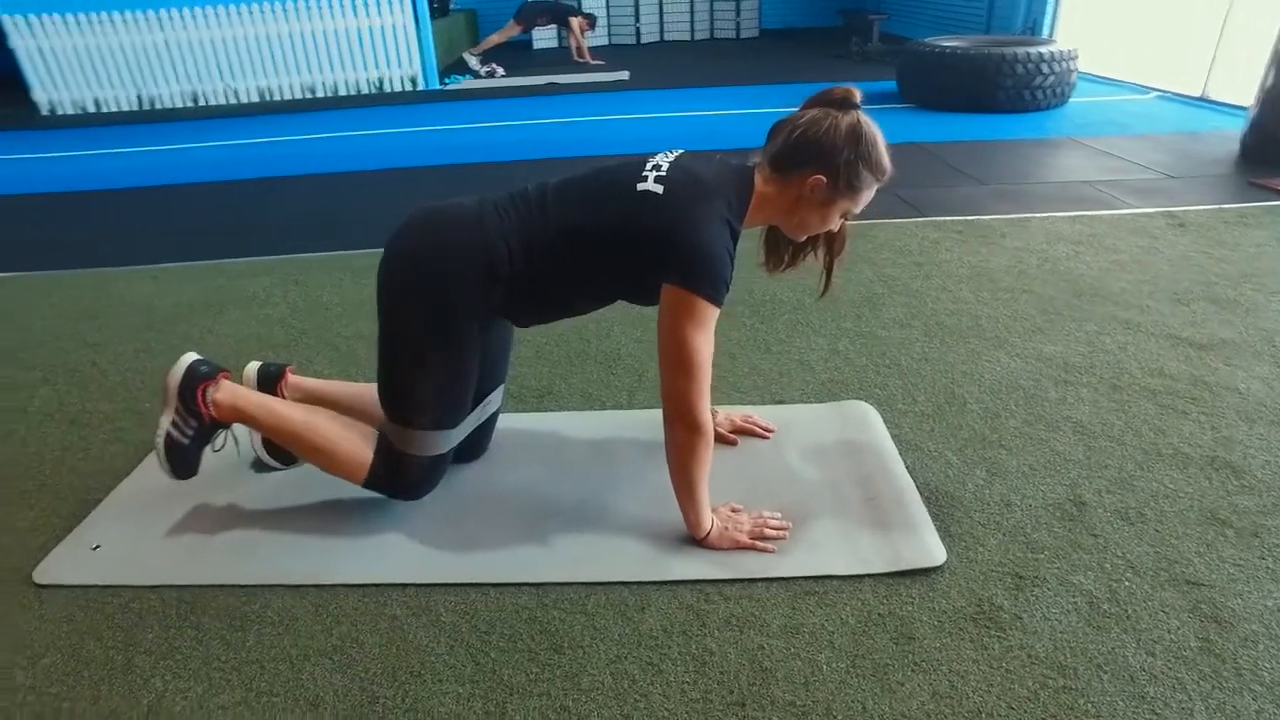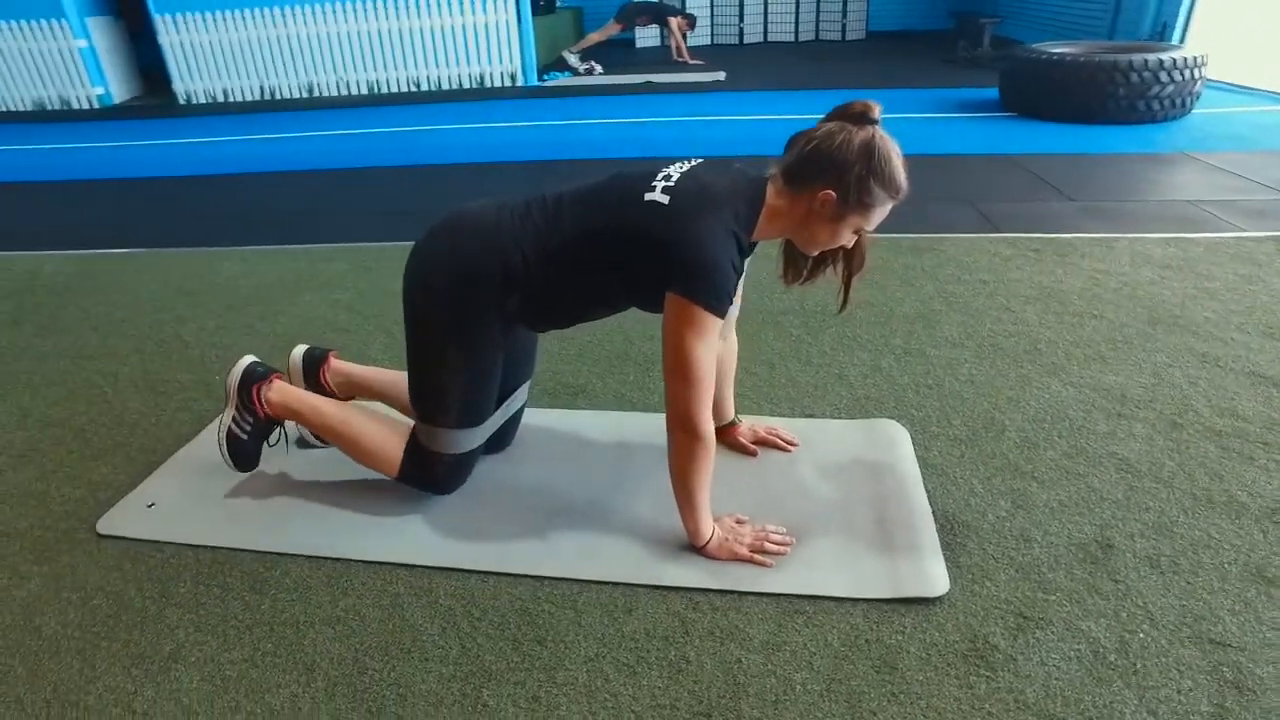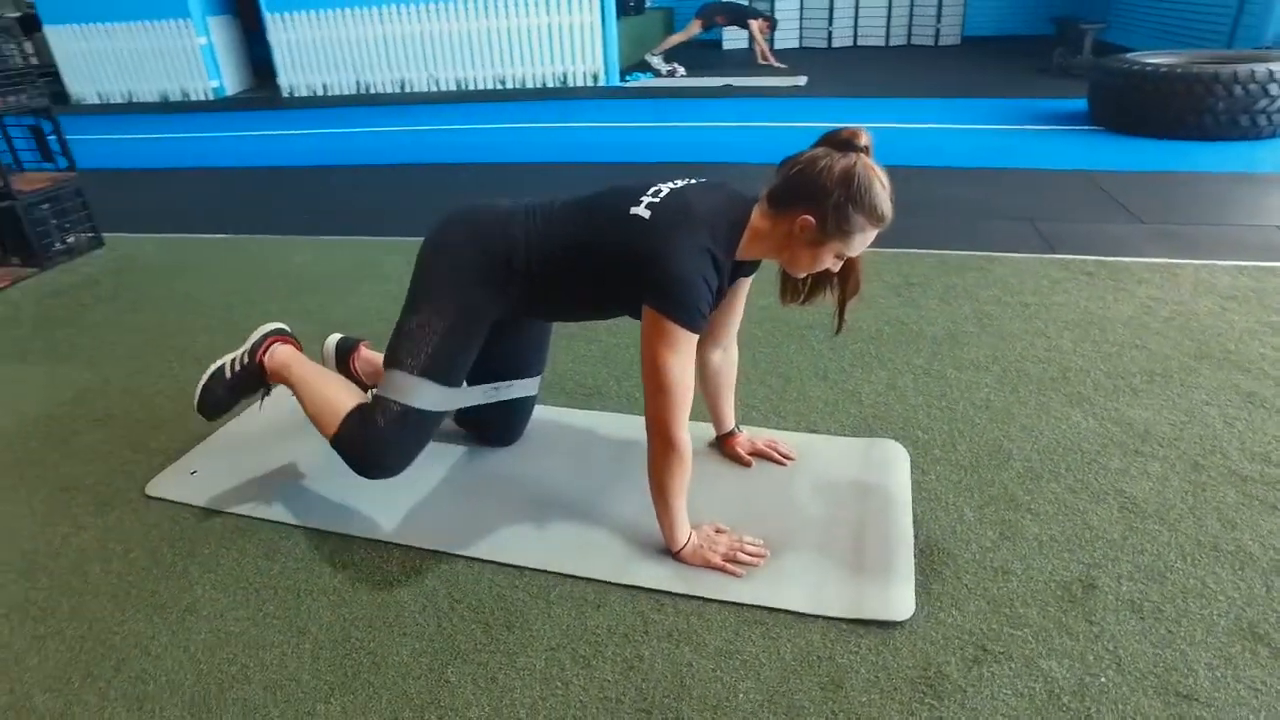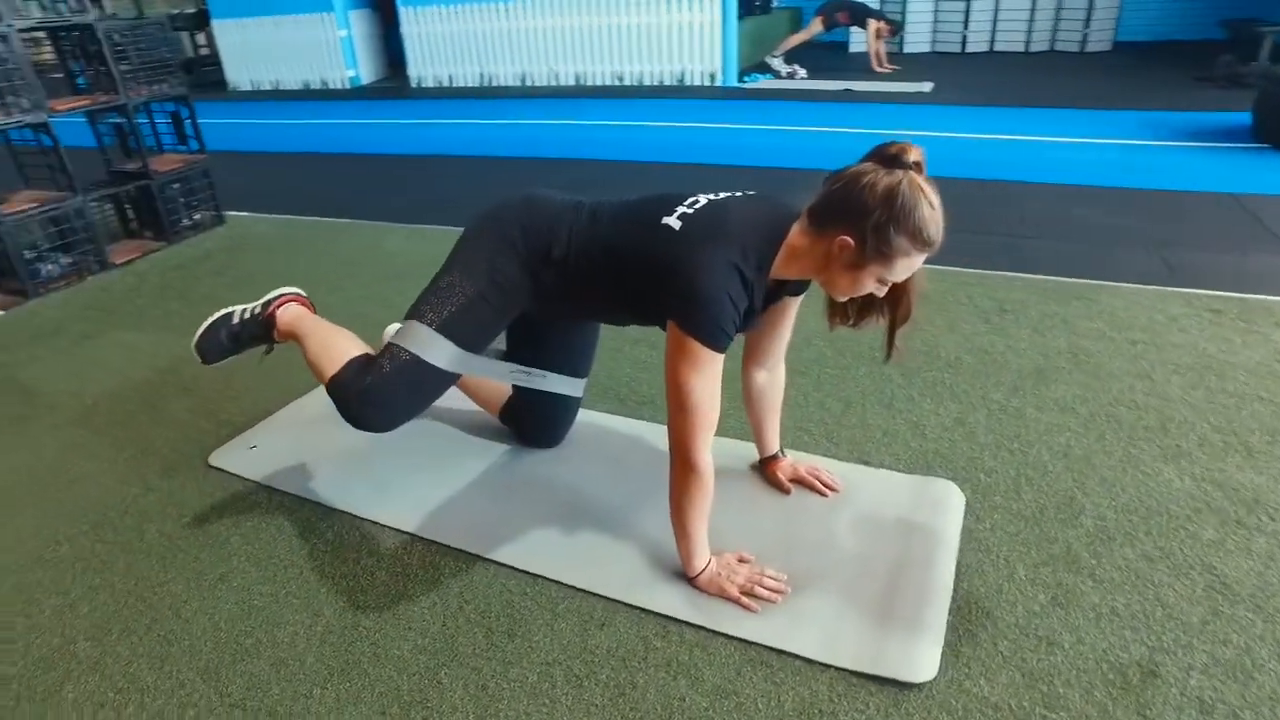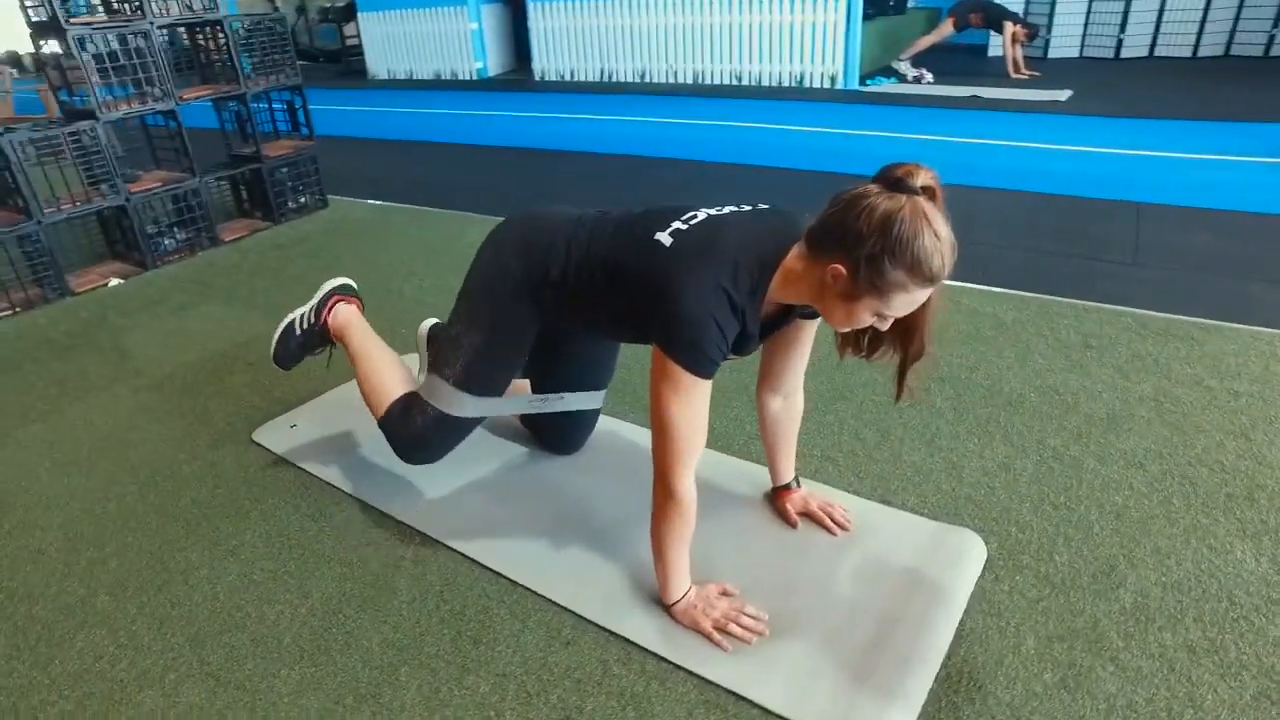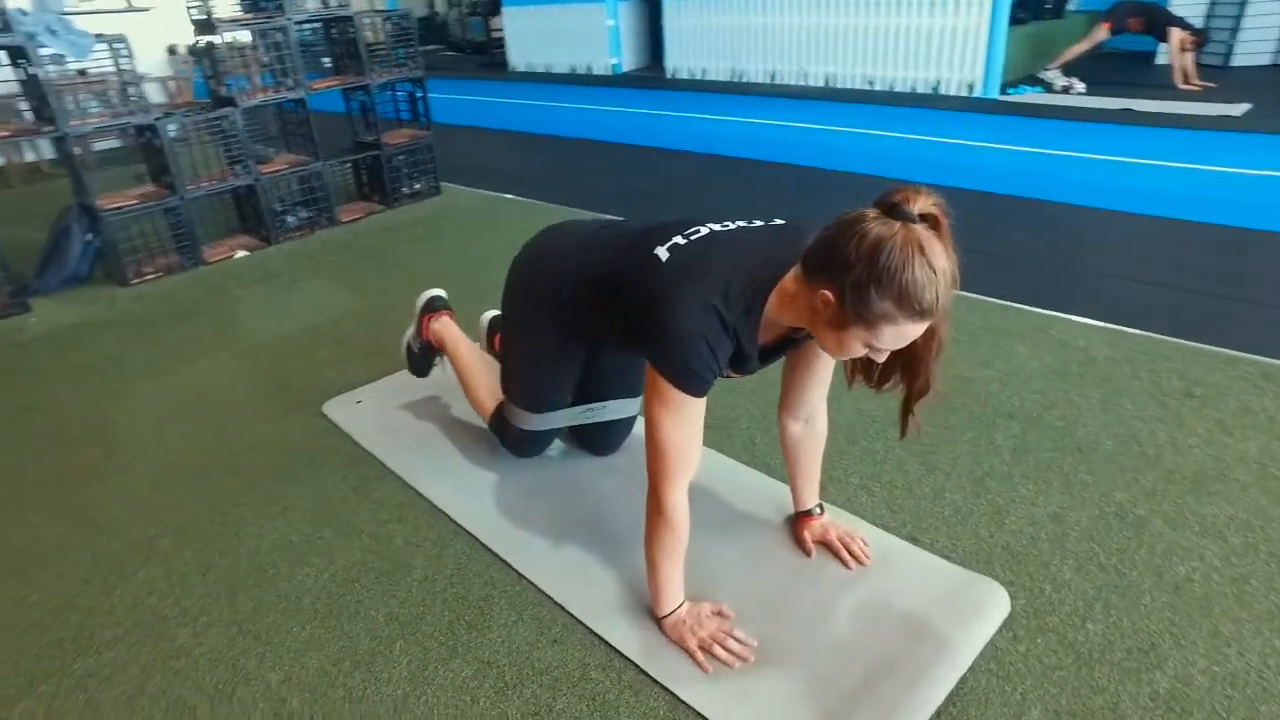
dt=0.5s
person 1, frame 1
left shoulder: (722, 182)
right shoulder: (703, 232)
right elbow: (682, 410)
left wrist: (709, 417)
right wrist: (702, 524)
left hip: (467, 257)
right hip: (443, 275)
left knee: (467, 438)
right knee: (409, 471)
left ankle: (281, 387)
right ankle: (218, 397)
person 1, frame 2
left shoulder: (743, 197)
right shoulder: (706, 240)
left elbow: (720, 332)
right elbow: (687, 420)
left wrist: (730, 423)
right wrist: (704, 533)
left hip: (500, 266)
right hip: (463, 277)
left knee: (493, 434)
right knee: (440, 468)
left ankle: (326, 372)
right ankle: (272, 395)
person 1, frame 3
left shoulder: (742, 225)
right shoulder: (687, 257)
left elbow: (718, 346)
right elbow: (667, 428)
left wrist: (729, 432)
right wrist: (681, 539)
left hip: (517, 275)
right hip: (475, 264)
left knee: (500, 429)
right knee: (381, 448)
left ankle: (356, 359)
right ankle: (276, 357)
person 1, frame 4
left shoulder: (791, 245)
right shoulder: (715, 276)
left elbow: (764, 365)
right elbow: (691, 449)
left wrist: (771, 454)
right wrist: (700, 565)
left hip: (563, 274)
right hip: (516, 252)
left knee: (541, 430)
right knee: (374, 400)
left ankle: (434, 356)
right ankle: (286, 317)
person 1, frame 5
left shoulder: (804, 262)
right shoulder: (705, 298)
left elbow: (780, 391)
right elbow: (675, 474)
left wrist: (785, 485)
right wrist: (677, 595)
left hip: (582, 283)
right hip: (524, 271)
left knee: (561, 438)
right knee: (419, 436)
left ankle: (450, 346)
right ankle: (340, 315)
person 1, frame 6
left shoulder: (821, 275)
right shoulder: (699, 317)
left elbow: (802, 415)
right elbow: (669, 488)
left wrist: (808, 512)
right wrist: (672, 609)
left hip: (611, 288)
right hip: (551, 285)
left knee: (599, 440)
right knee: (525, 436)
left ankle: (505, 339)
right ankle: (438, 324)
